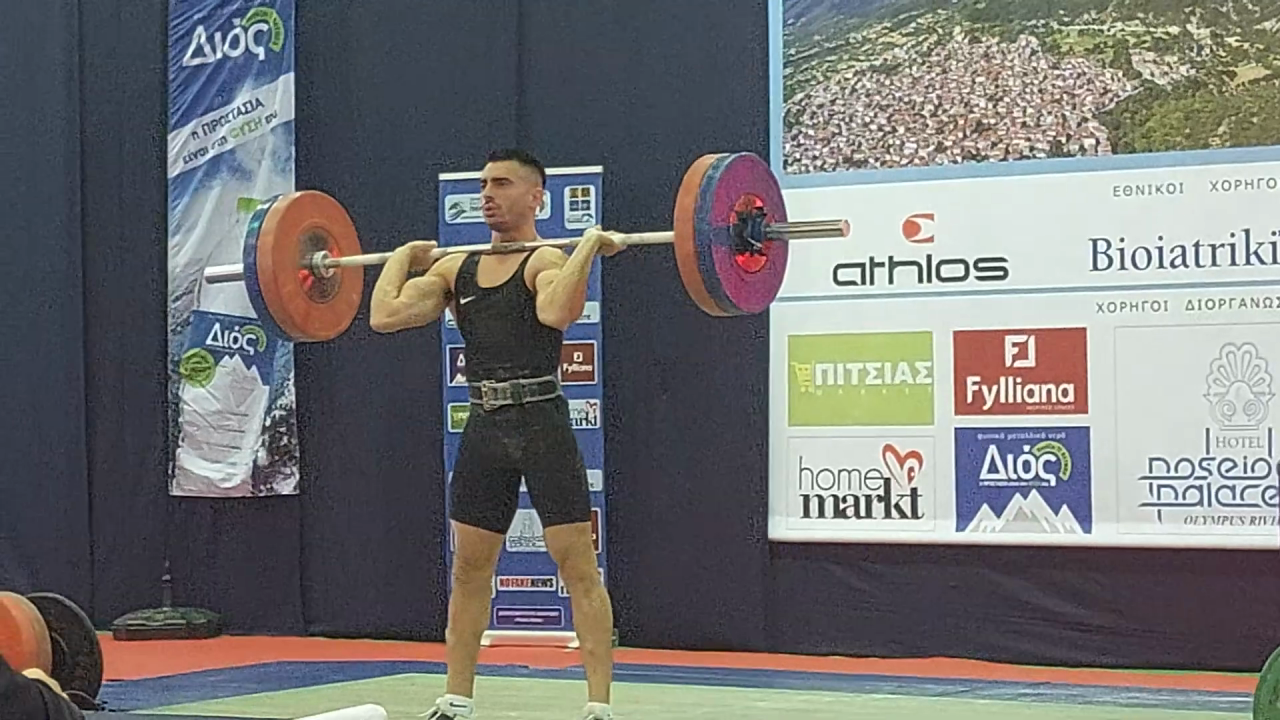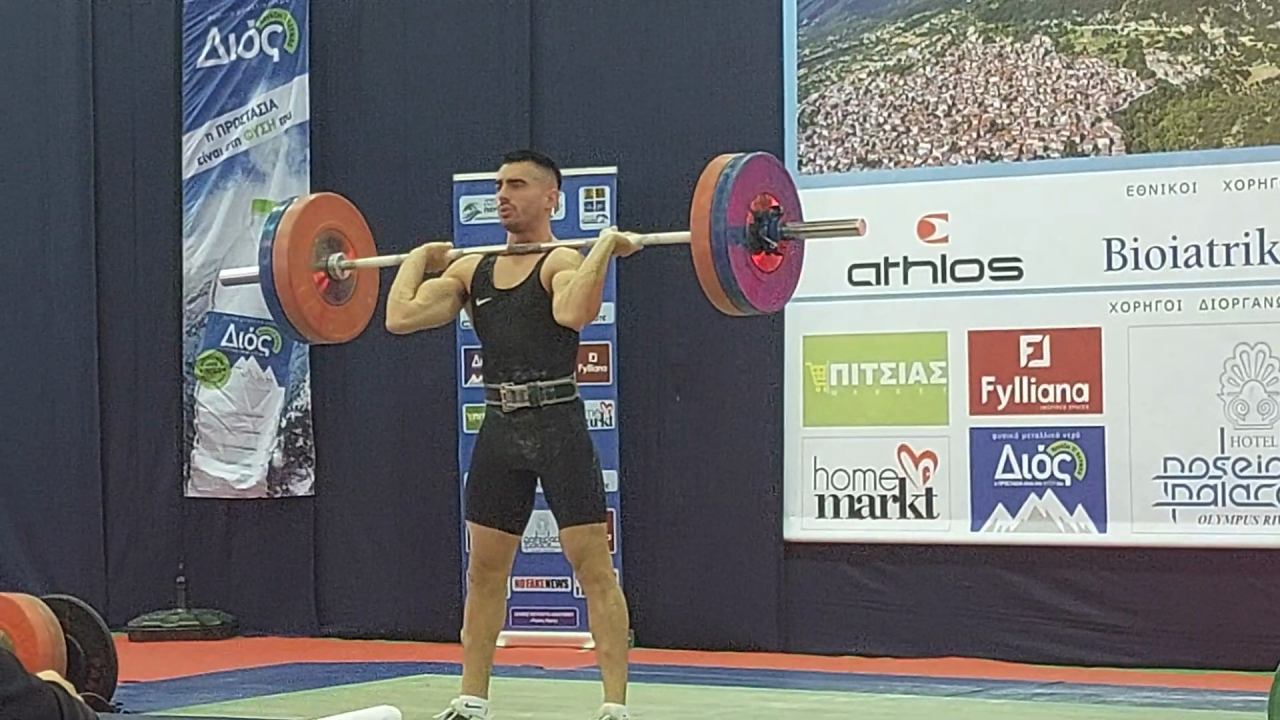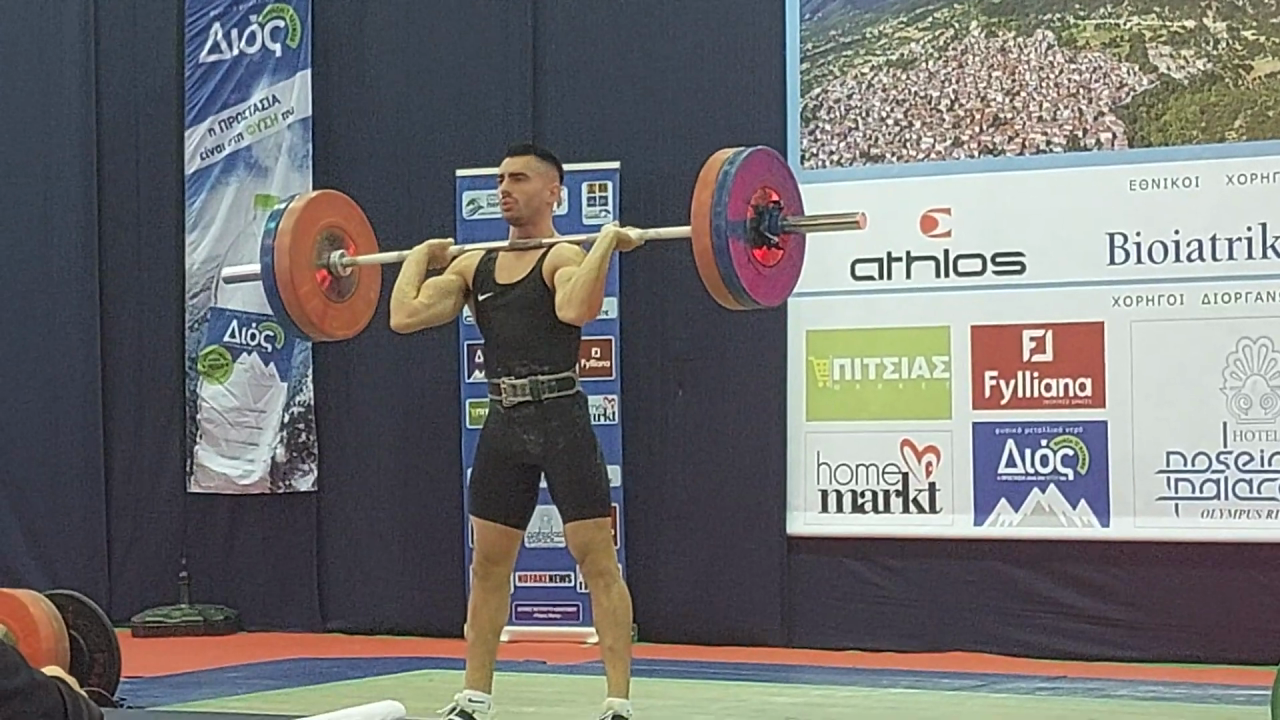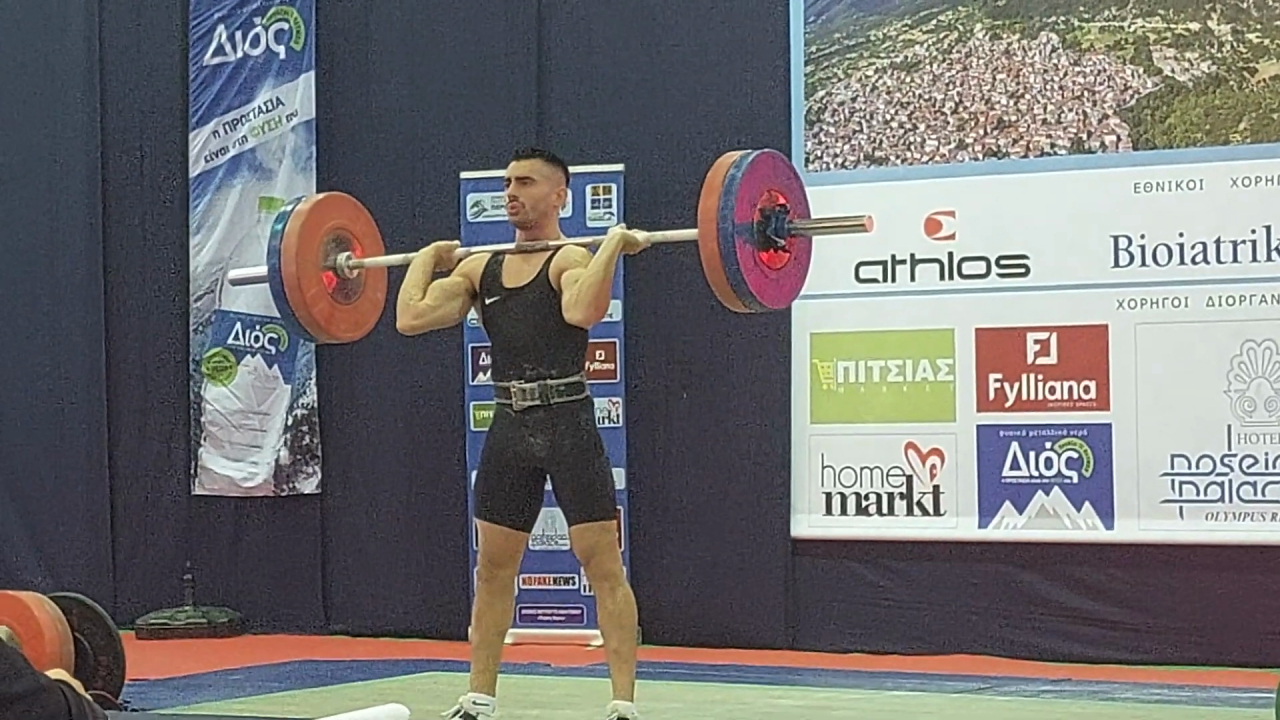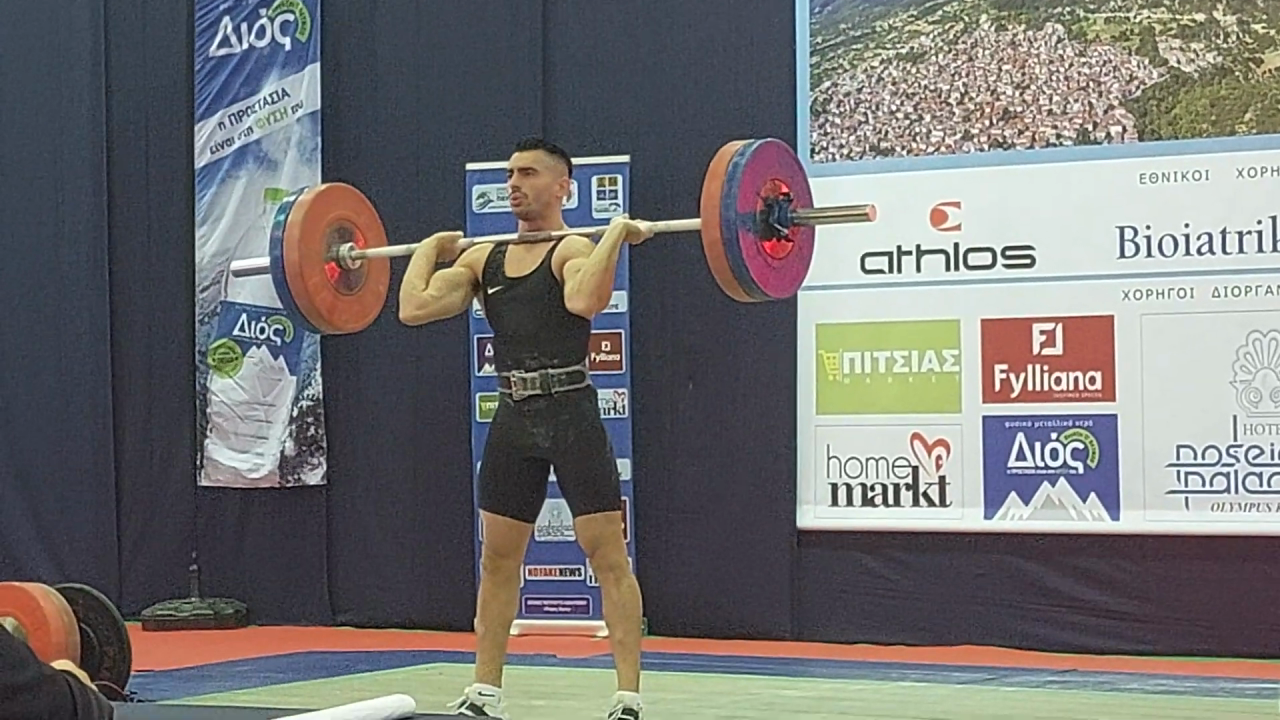
dt=0.7s
person 1, frame 1
left shoulder: (549, 261)
right shoulder: (454, 269)
left elbow: (555, 313)
right elbow: (385, 316)
left wrist: (589, 246)
right wrist: (401, 258)
left hip: (540, 422)
right hip: (483, 427)
left knee: (577, 566)
right knee: (468, 569)
person 1, frame 2
left shoulder: (564, 262)
right shoulder: (471, 269)
left elbow: (571, 313)
right elbow: (400, 317)
left wrist: (605, 245)
right wrist: (417, 259)
left hip: (557, 424)
right hip: (499, 429)
left knee: (594, 568)
right knee: (484, 571)
person 1, frame 3
left shoulder: (567, 257)
right shoulder: (473, 265)
left elbow: (574, 310)
right elbow: (404, 317)
left wrist: (607, 241)
right wrist: (419, 256)
left hip: (559, 417)
right hip: (502, 423)
left knee: (597, 562)
right knee: (487, 564)
person 1, frame 4
left shoulder: (573, 259)
right shoulder: (479, 268)
left elbow: (580, 312)
right elbow: (411, 318)
left wrist: (614, 243)
right wrist: (426, 258)
left hip: (566, 422)
right hip: (509, 427)
left knee: (603, 566)
right knee: (492, 568)
person 1, frame 5
left shoulder: (577, 249)
right shoulder: (483, 258)
left elbow: (583, 301)
right elbow: (413, 309)
left wrist: (617, 233)
right wrist: (429, 249)
left hip: (570, 412)
right hip: (512, 418)
left knee: (608, 557)
right knee: (498, 559)
